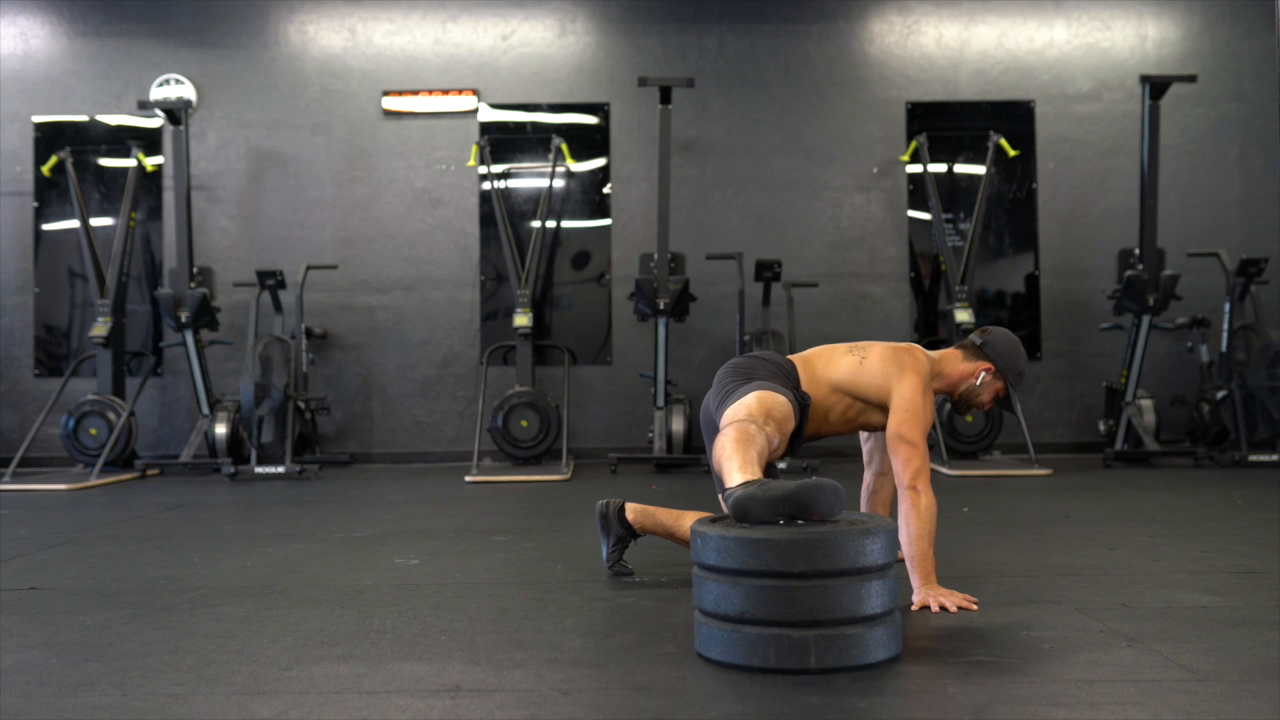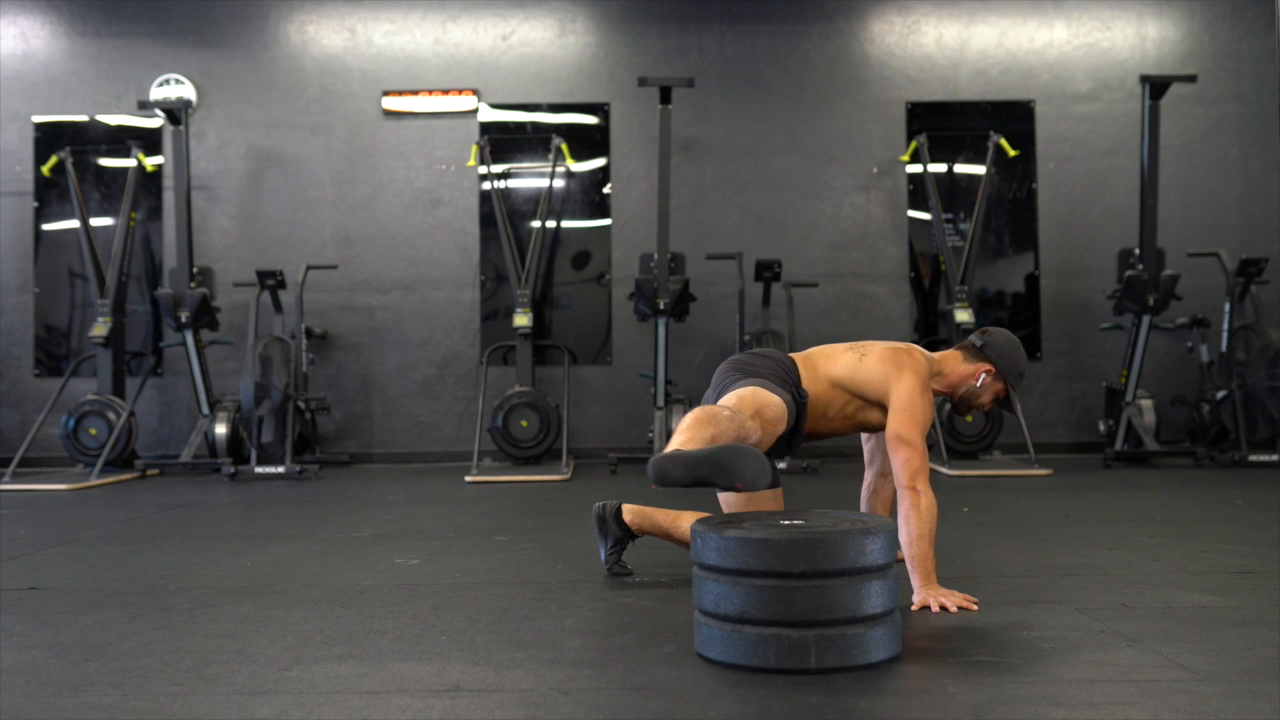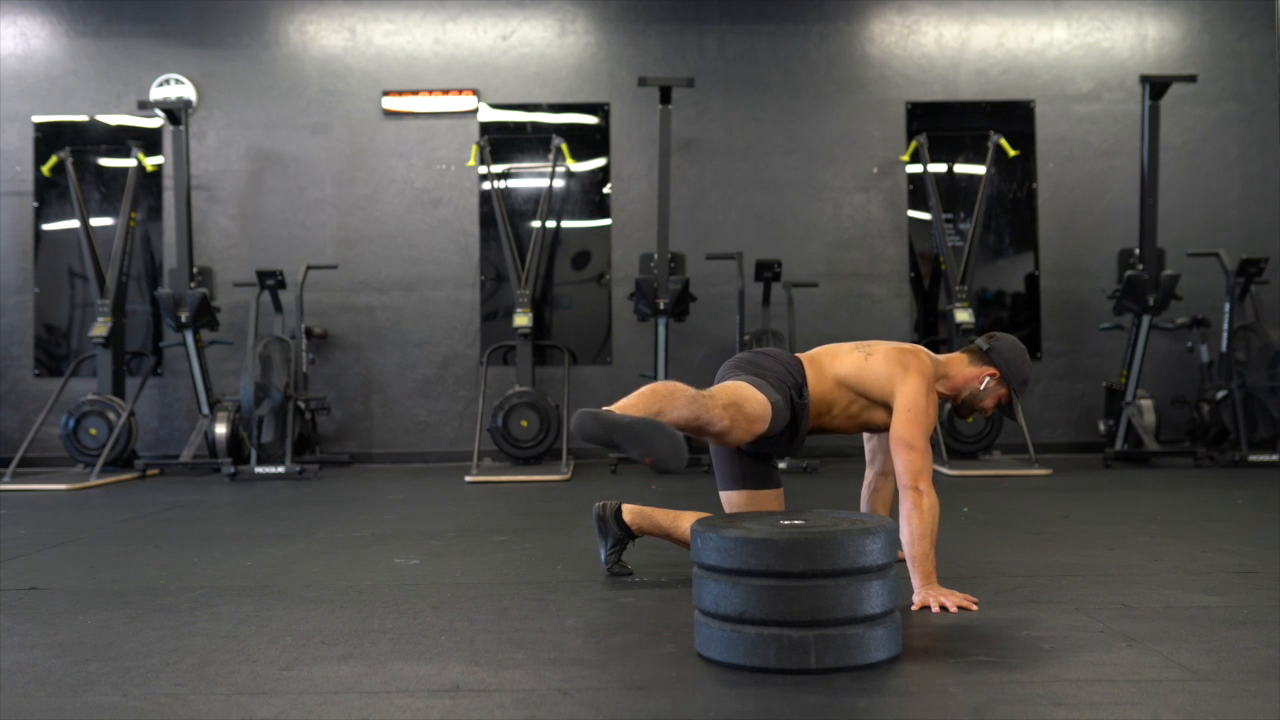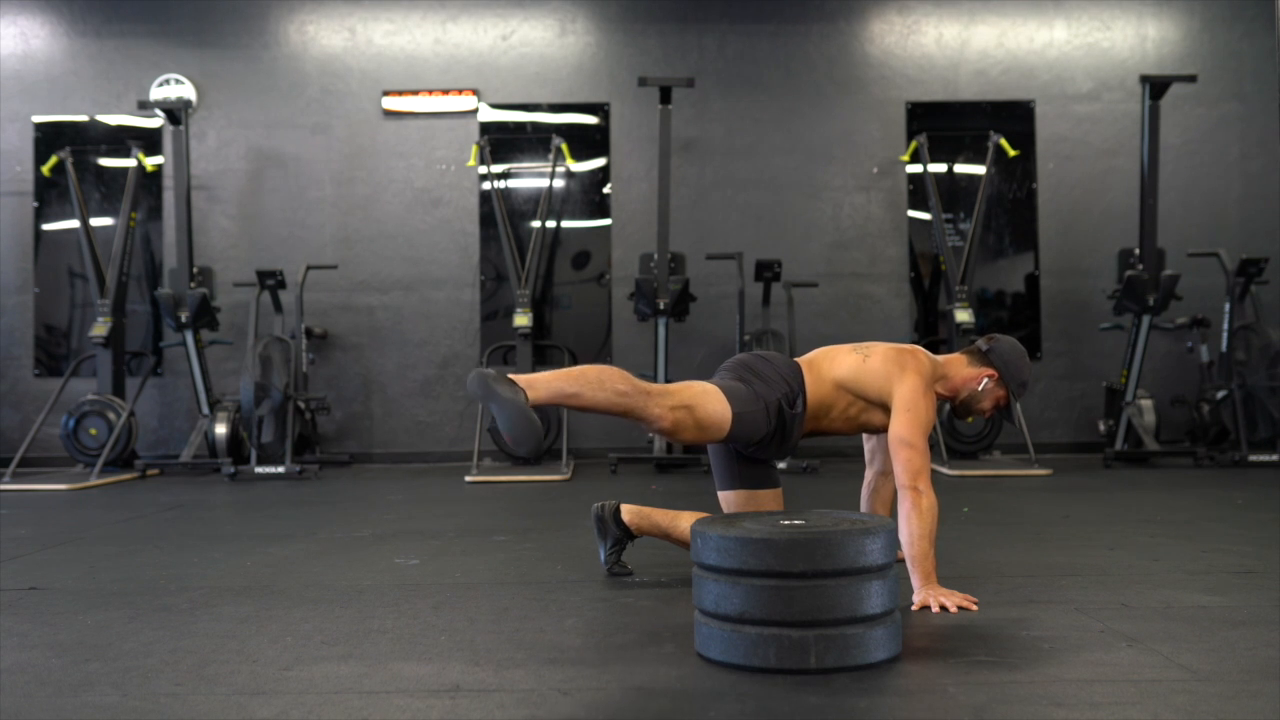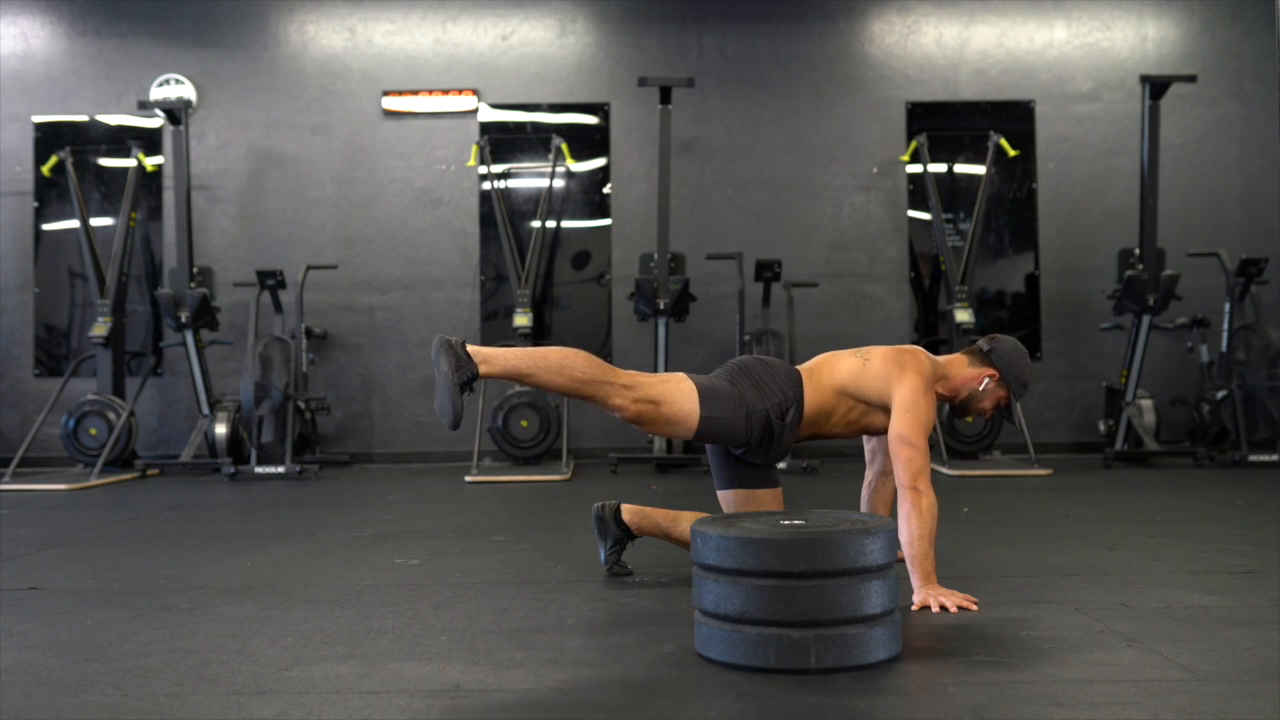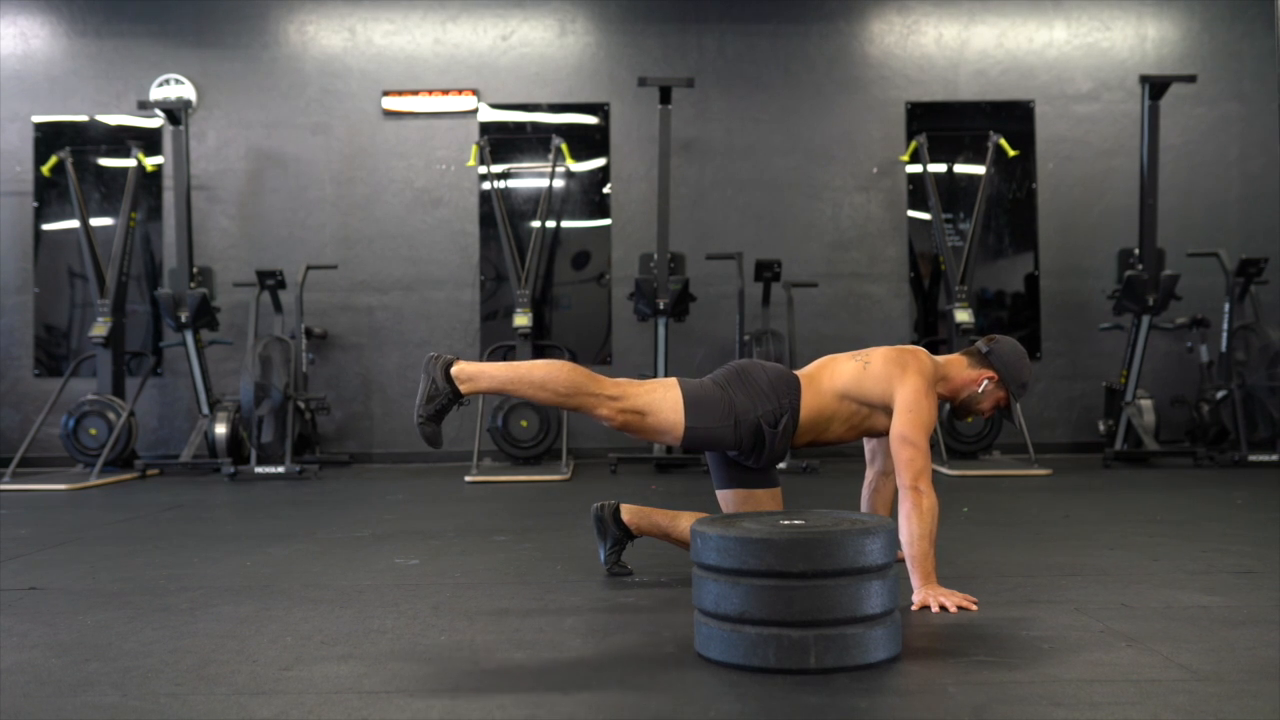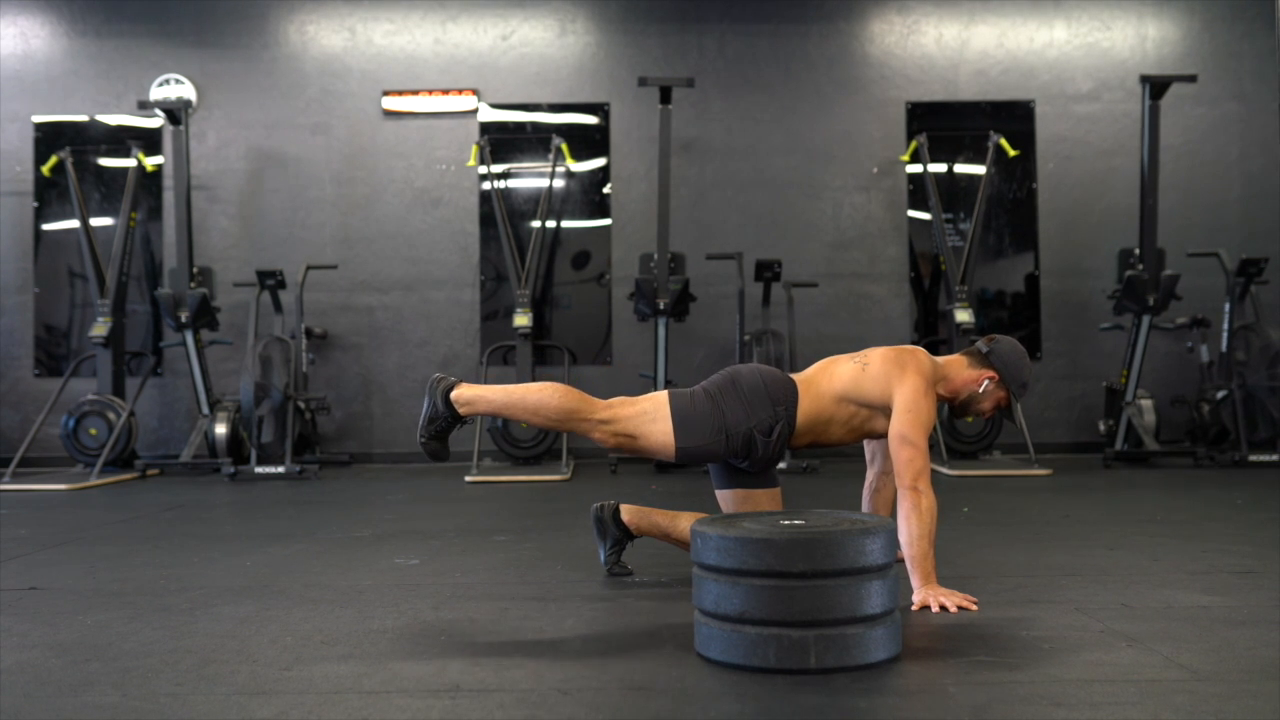
dt=0.7s
person 1, frame 1
left shoulder: (904, 372)
right shoulder: (915, 384)
left elbow: (881, 469)
right elbow: (914, 488)
right wrist: (925, 585)
left hip: (731, 407)
right hip: (752, 385)
right knee: (760, 430)
left ankle: (627, 516)
right ankle: (747, 487)
person 1, frame 2
left shoulder: (904, 373)
right shoulder: (914, 382)
left elbow: (882, 471)
right elbow: (914, 488)
right wrist: (926, 585)
left hip: (749, 399)
right hip: (757, 381)
right knee: (749, 423)
left ankle: (625, 518)
right ankle: (679, 455)
person 1, frame 3
left shoulder: (909, 375)
right shoulder: (921, 383)
left elbow: (882, 471)
right elbow: (917, 489)
right wrist: (927, 585)
left hip: (762, 413)
right hip: (763, 383)
right knee: (722, 415)
left ankle: (625, 518)
right ankle: (615, 419)
person 1, frame 4
left shoulder: (908, 374)
right shoulder: (917, 383)
left elbow: (882, 471)
right elbow: (915, 490)
right wrist: (925, 585)
left hip: (759, 422)
right hip: (762, 390)
right knee: (666, 410)
left ankle: (625, 518)
right ankle: (513, 385)
person 1, frame 5
left shoulder: (907, 375)
right shoulder: (919, 384)
left elbow: (881, 473)
right elbow: (914, 489)
right wrist: (925, 584)
left hip: (755, 424)
right hip: (756, 400)
right knee: (630, 395)
left ankle: (627, 518)
right ankle: (471, 358)
person 1, frame 6
left shoulder: (906, 373)
right shoulder: (921, 383)
left elbow: (881, 472)
right elbow: (916, 489)
right wrist: (925, 584)
left hip: (754, 431)
right hip: (750, 405)
right knee: (613, 400)
left ankle: (624, 518)
right ankle: (457, 375)
person 1, frame 7
left shoulder: (907, 375)
right shoulder: (918, 383)
left elbow: (881, 473)
right elbow: (914, 489)
right wrist: (925, 583)
left hip: (753, 432)
right hip: (748, 411)
right knee: (605, 421)
left ankle: (625, 519)
right ankle: (458, 398)
